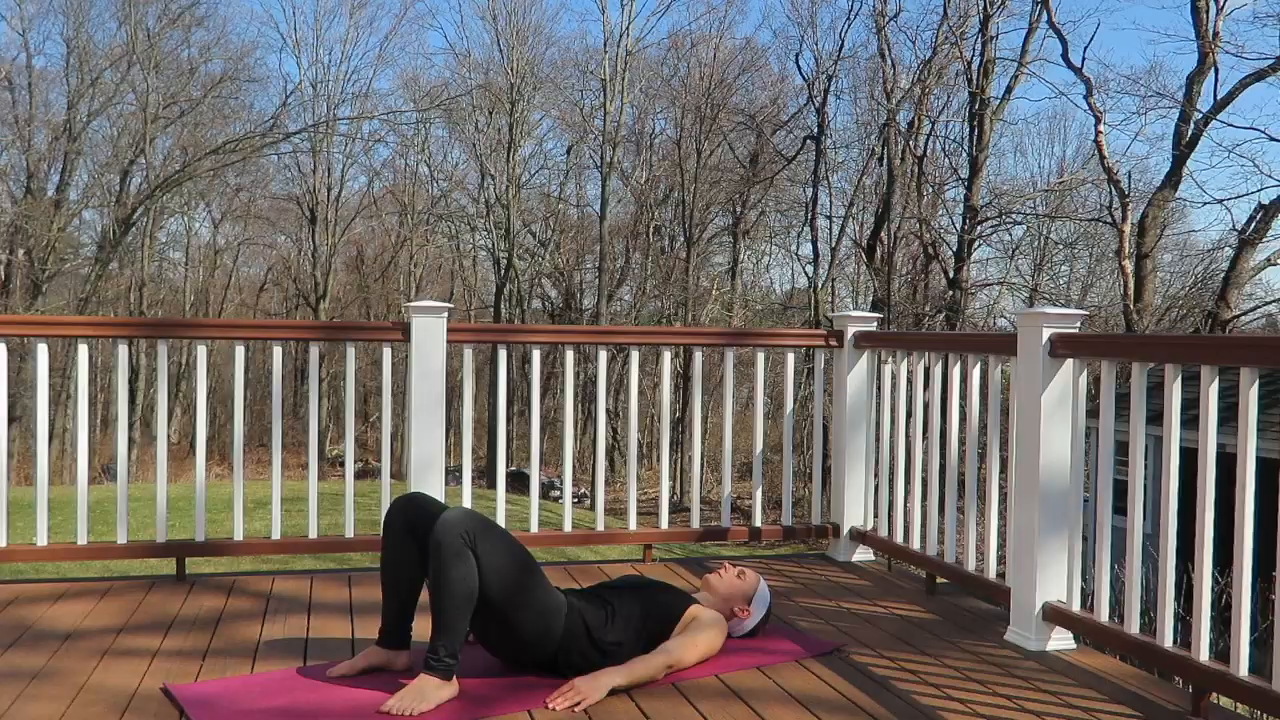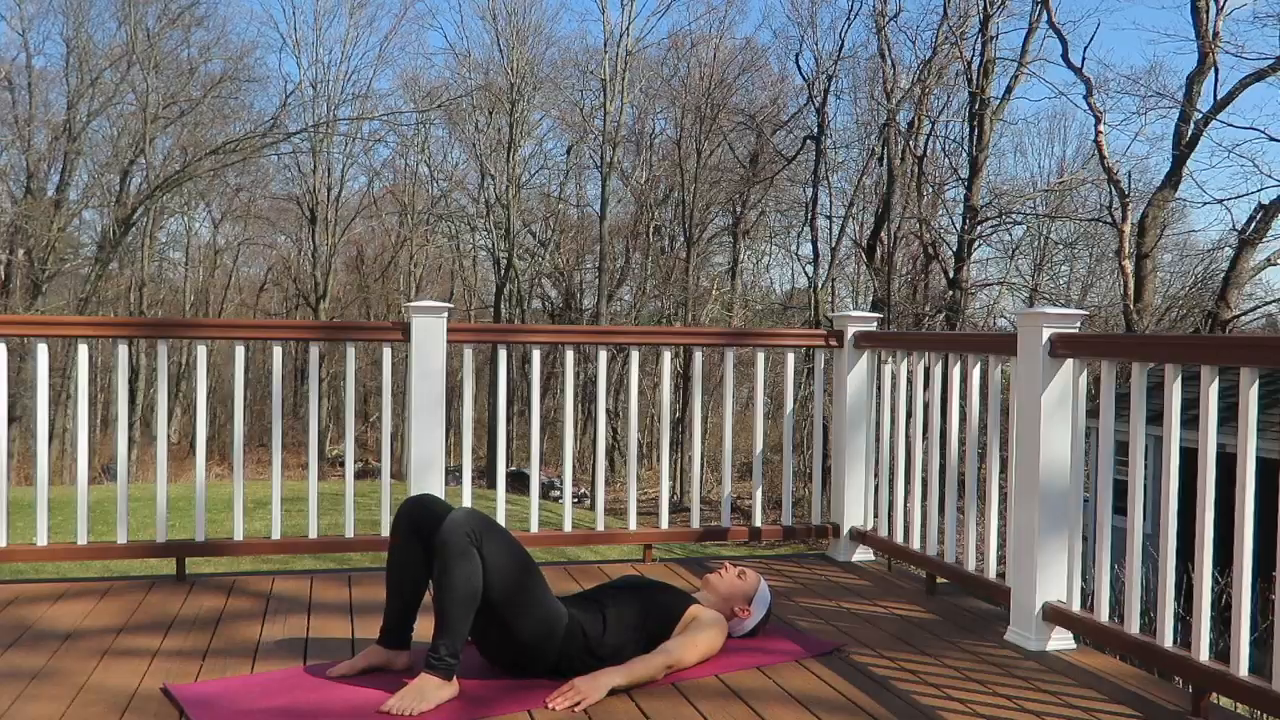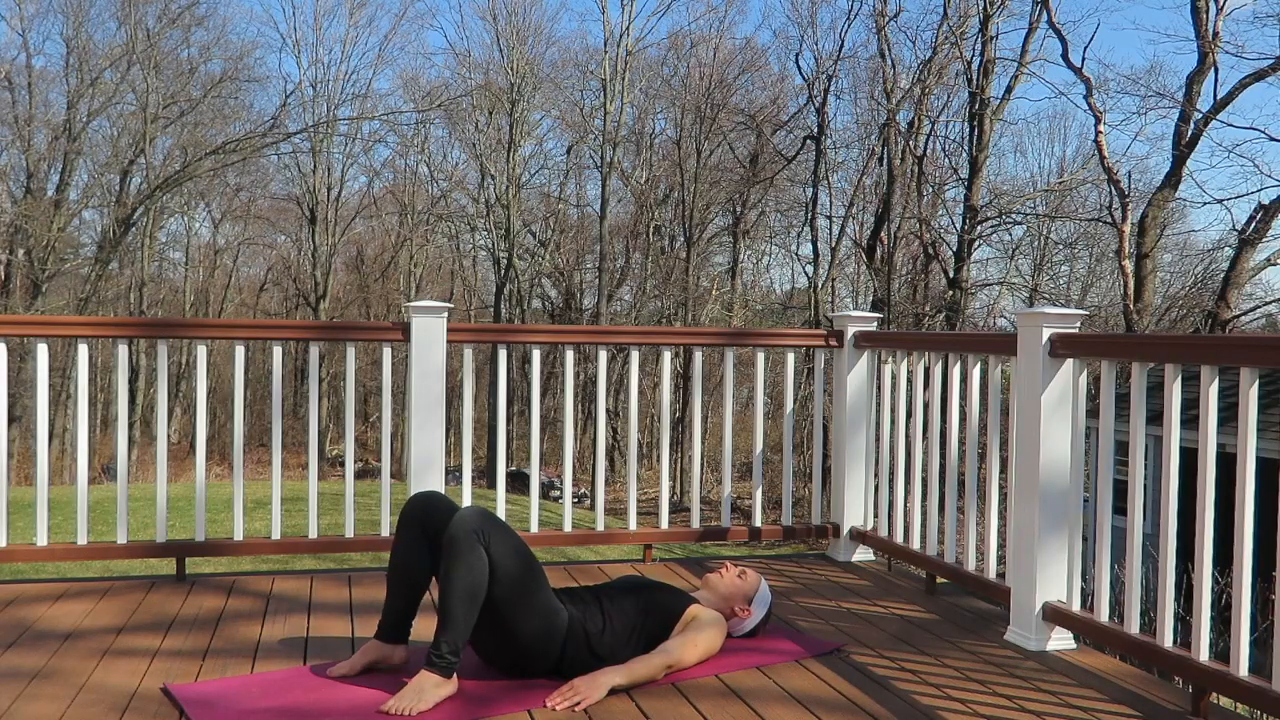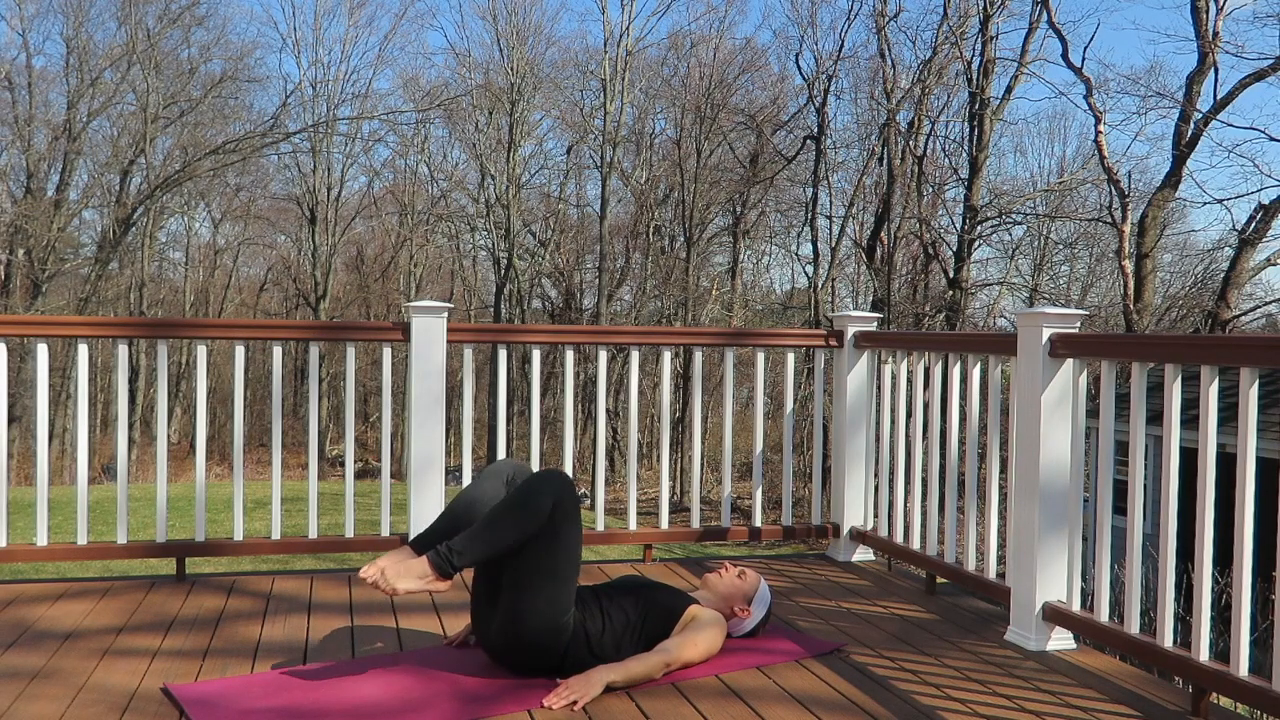
dt=0.7s
person 1, frame 1
left shoulder: (710, 624)
right shoulder: (664, 599)
left elbow: (666, 660)
left wrist: (607, 677)
right wrist: (472, 620)
left hip: (554, 635)
right hip: (535, 623)
left knee: (458, 526)
right knee: (411, 509)
left ankle: (439, 676)
right ankle: (392, 646)
person 1, frame 2
left shoulder: (710, 624)
right shoulder: (666, 601)
left elbow: (665, 660)
left wrist: (606, 677)
right wrist: (471, 618)
left hip: (551, 641)
right hip: (527, 627)
left knee: (464, 526)
right knee: (420, 510)
left ankle: (441, 675)
right ankle: (392, 646)
person 1, frame 3
left shoulder: (709, 625)
right shoulder: (658, 598)
left elbow: (665, 660)
left wrist: (607, 676)
right wrist: (469, 617)
left hip: (548, 641)
right hip: (518, 630)
left knee: (473, 524)
right knee: (427, 506)
left ankle: (440, 671)
right ankle: (390, 642)
person 1, frame 4
left shoulder: (709, 624)
right shoulder: (662, 599)
left elbow: (664, 659)
left wrist: (603, 674)
right wrist: (487, 620)
left hip: (543, 638)
right hip: (512, 626)
left knee: (554, 486)
right knee: (509, 474)
left ankle: (436, 565)
right ankle: (413, 555)
